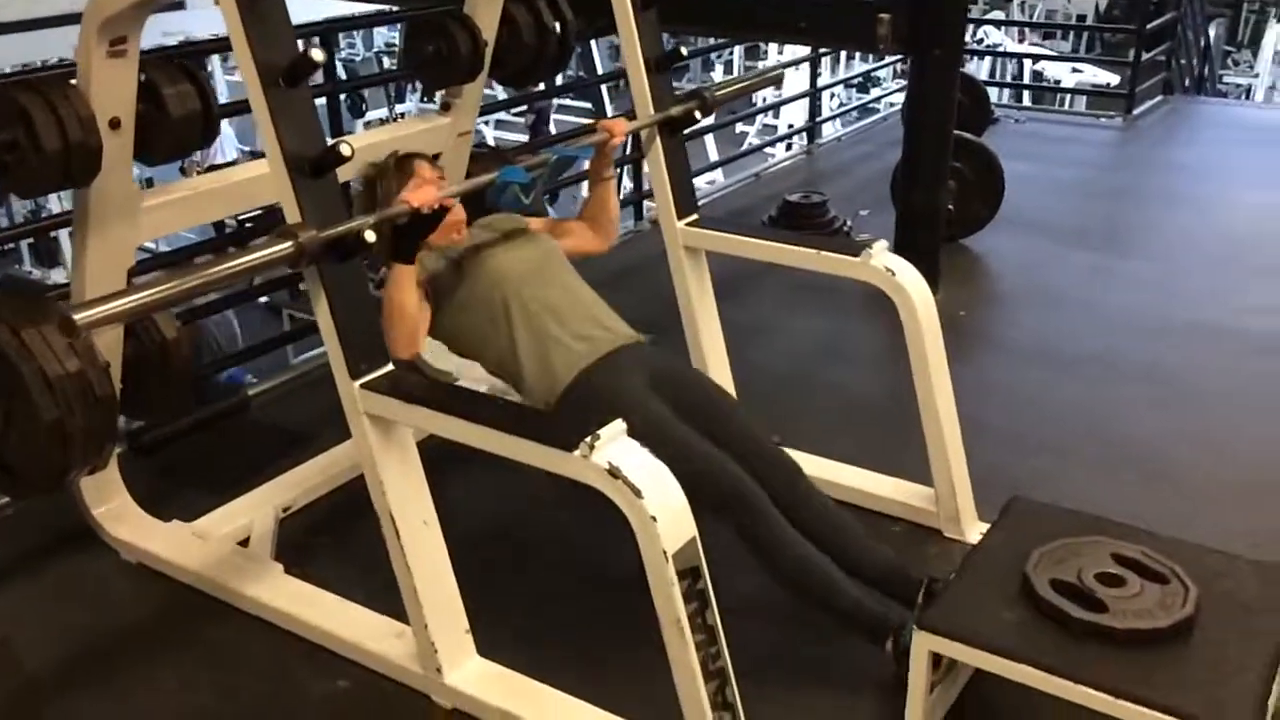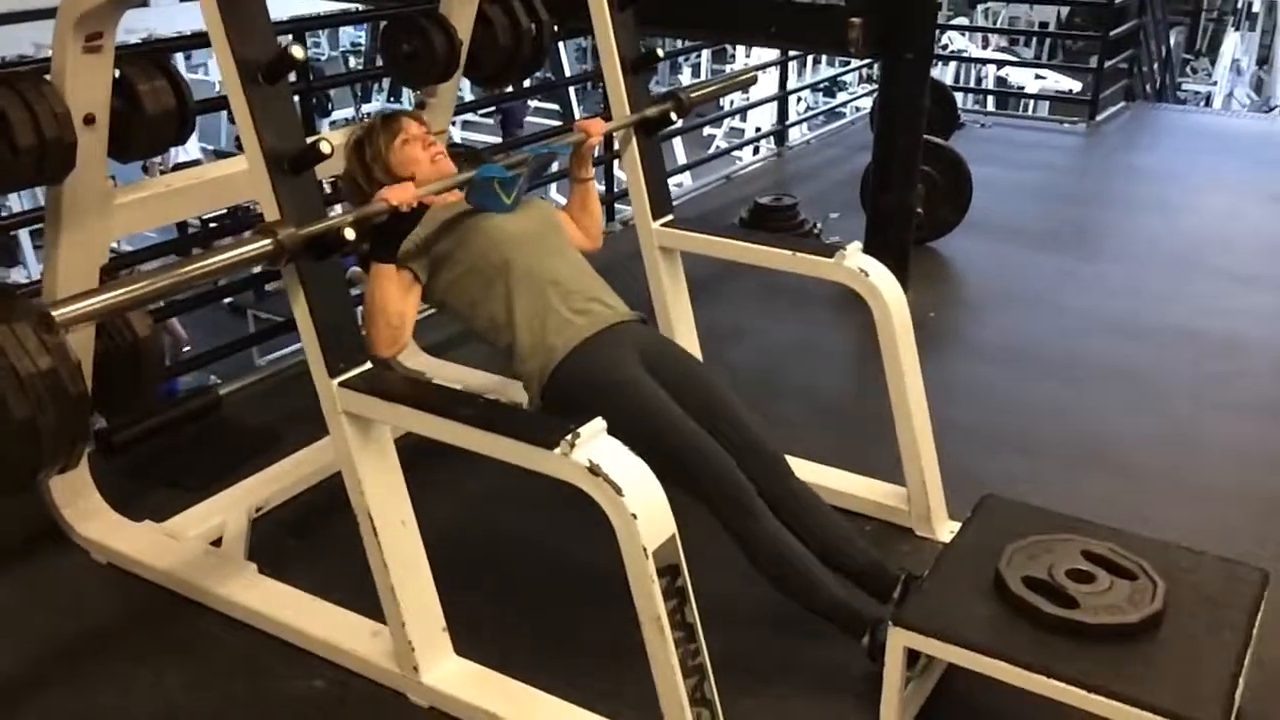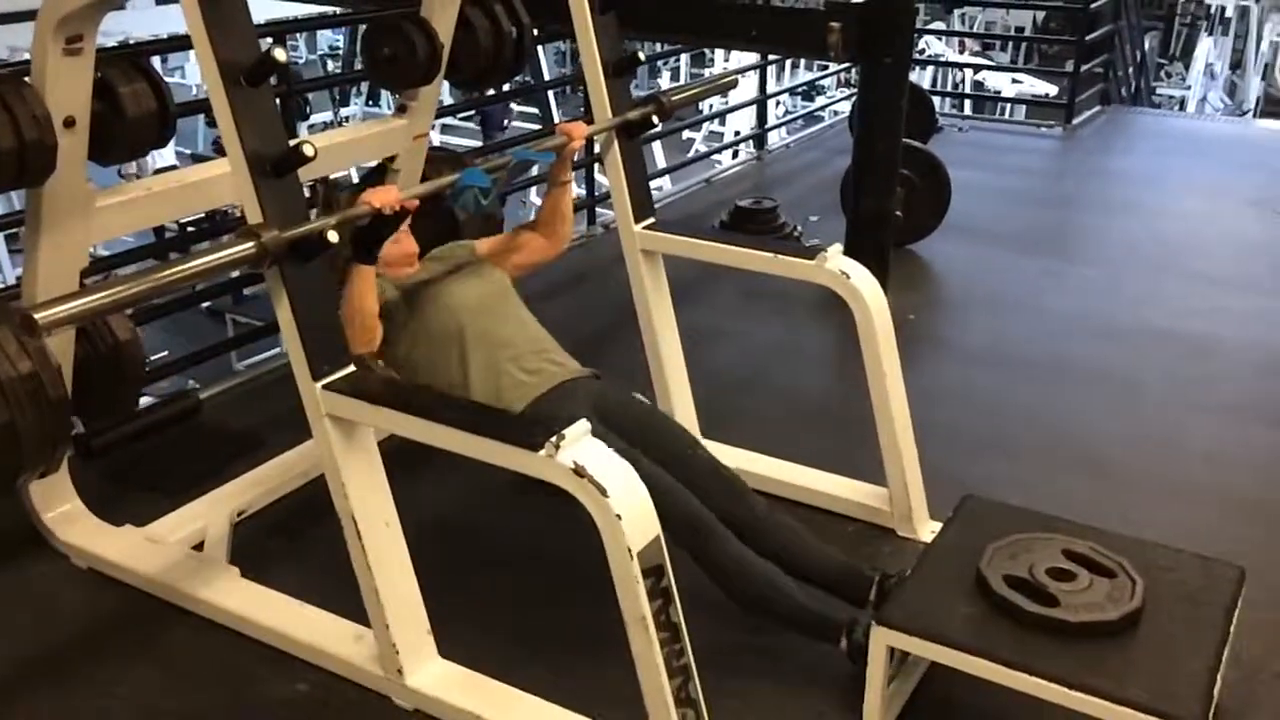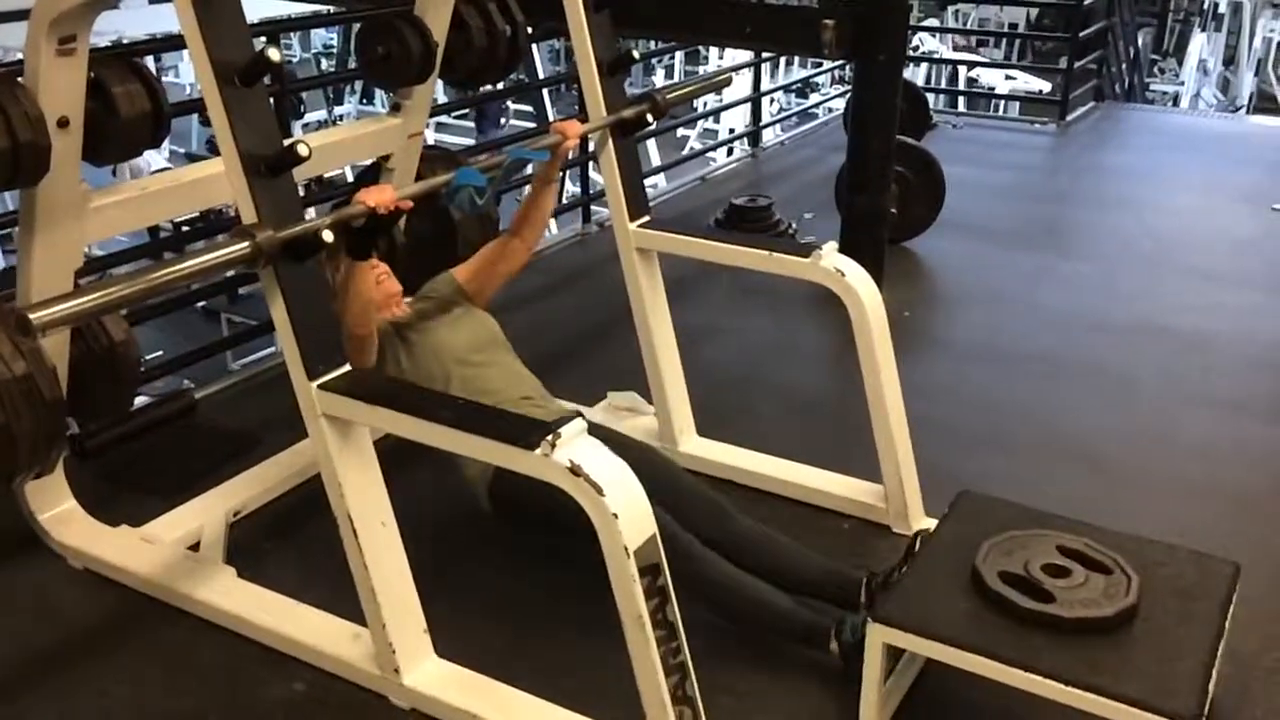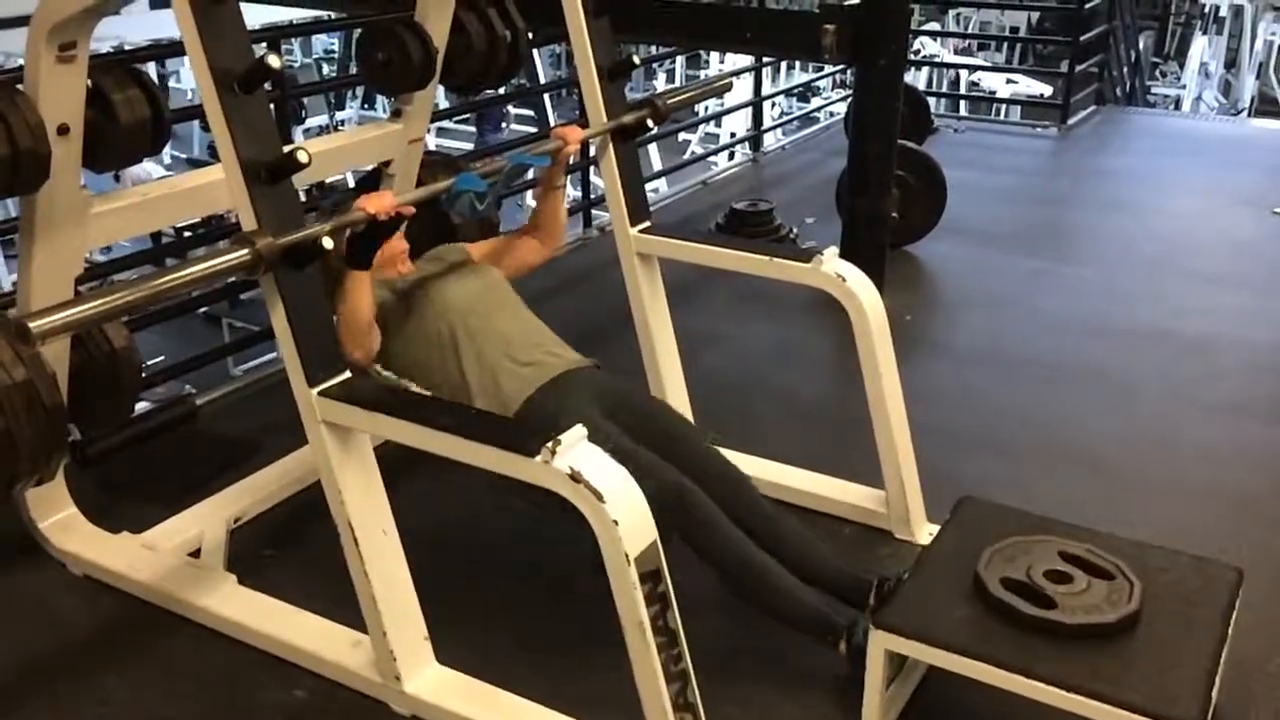
dt=0.3s
person 1, frame 1
left shoulder: (505, 222)
right shoulder: (428, 273)
left elbow: (599, 234)
right elbow: (403, 347)
left wrist: (603, 161)
right wrist: (405, 243)
left hip: (642, 358)
right hip: (585, 390)
left knee: (780, 477)
right knee: (741, 500)
left ankle: (917, 592)
right ankle: (894, 630)
person 1, frame 2
right shoulder: (416, 239)
left elbow: (588, 236)
right elbow: (387, 346)
left wrist: (582, 160)
right wrist: (385, 235)
left hip: (635, 336)
right hip: (577, 367)
left knee: (767, 468)
right knee: (729, 489)
left ankle: (894, 587)
right ankle: (872, 627)
person 1, frame 3
left shoulder: (448, 263)
right shoulder: (384, 307)
left elbow: (549, 239)
right elbow: (361, 343)
left wrist: (560, 166)
right wrist: (365, 243)
left hip: (588, 390)
right hip: (530, 425)
left knee: (728, 493)
right knee: (690, 521)
left ankle: (873, 590)
right ankle: (849, 632)
person 1, frame 4
left shoulder: (439, 302)
right shoulder: (380, 353)
left elbow: (519, 241)
right elbow: (356, 329)
left wrist: (551, 165)
right wrist: (359, 233)
left hip: (567, 426)
right hip: (515, 464)
left knee: (709, 513)
right knee: (668, 544)
left ankle: (861, 590)
right ankle: (838, 635)
person 1, frame 5
left shoulder: (445, 256)
right shoulder: (378, 303)
left elbow: (544, 241)
right elbow: (358, 350)
left wrist: (554, 169)
right wrist: (360, 252)
left hip: (587, 380)
right hip: (536, 414)
left knee: (731, 488)
right knee: (691, 513)
left ankle: (869, 593)
right ankle: (848, 634)
